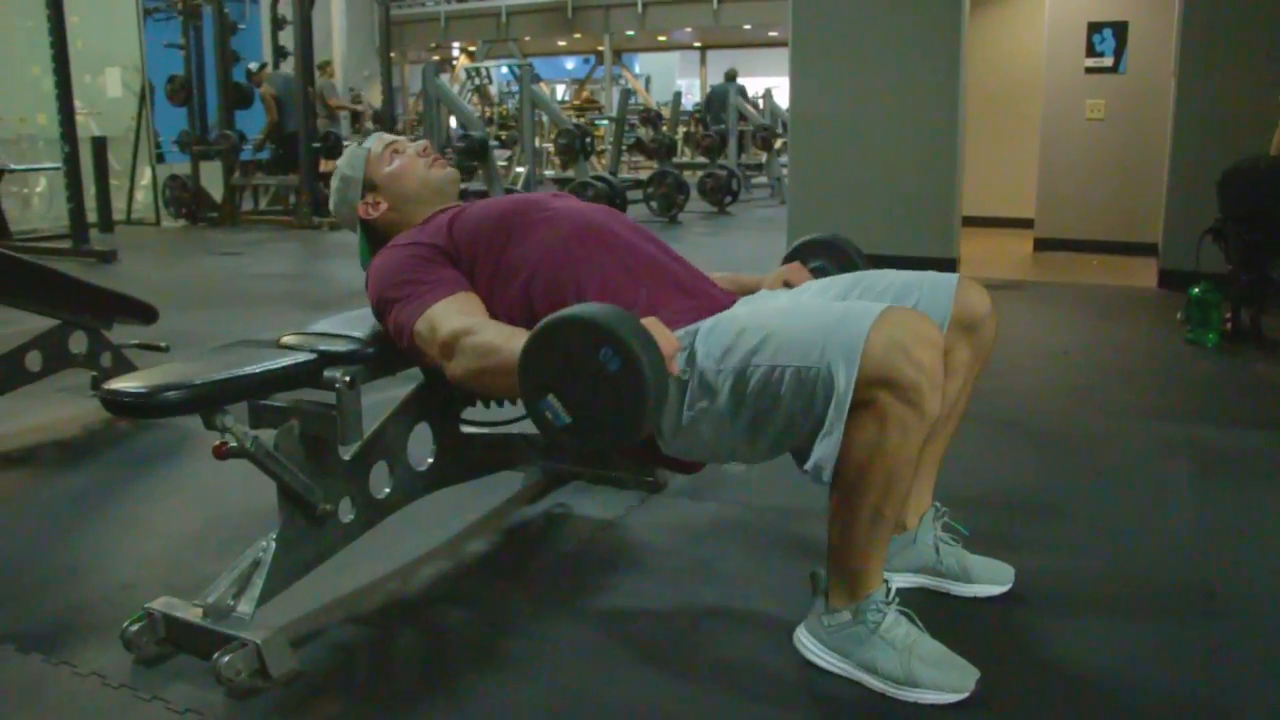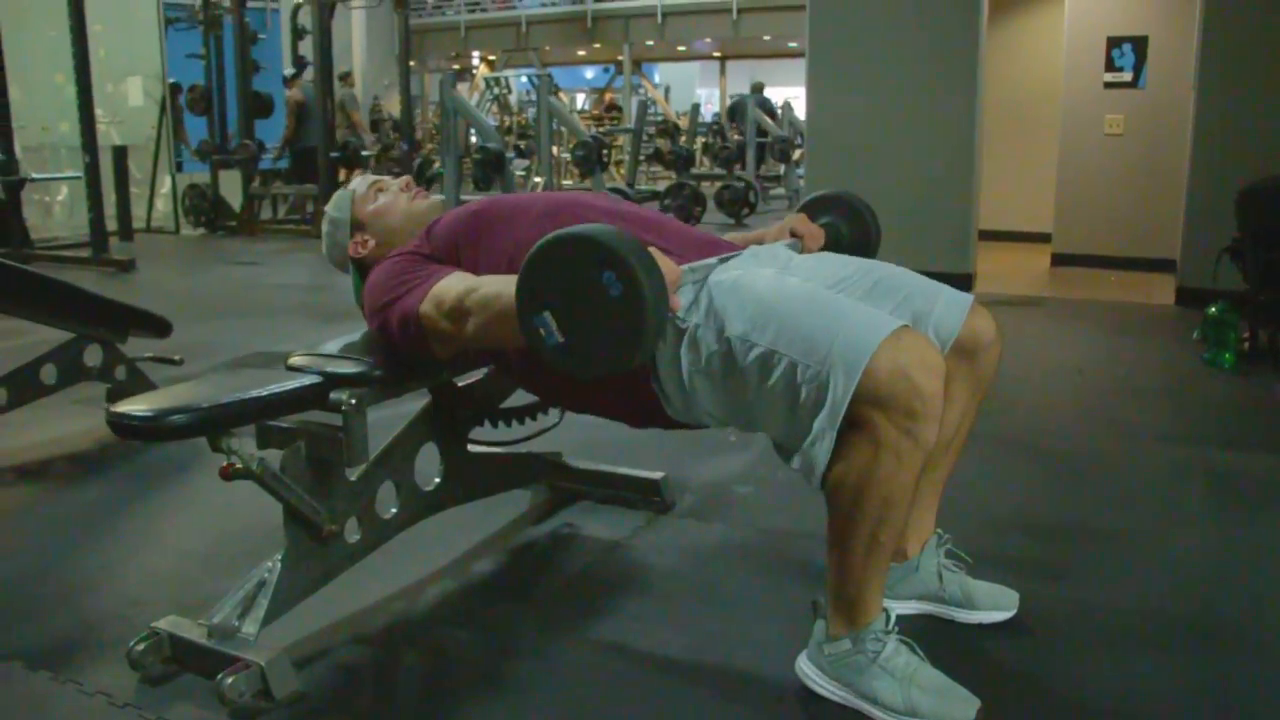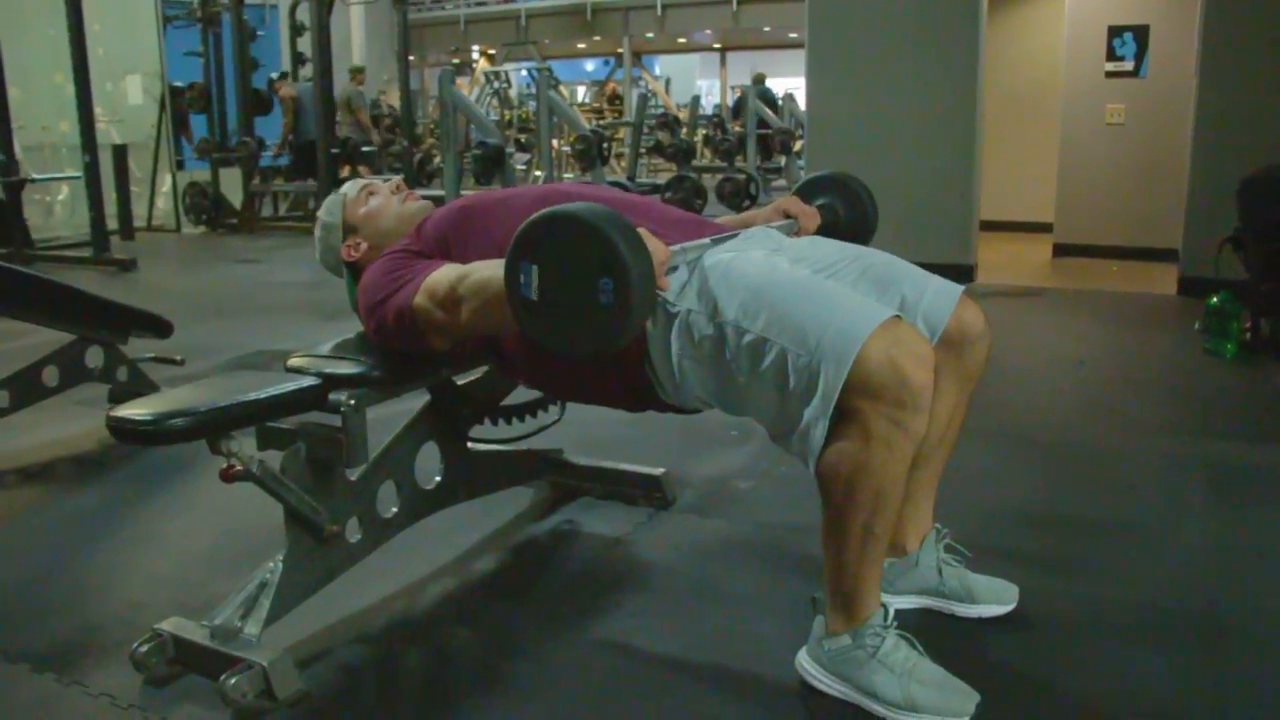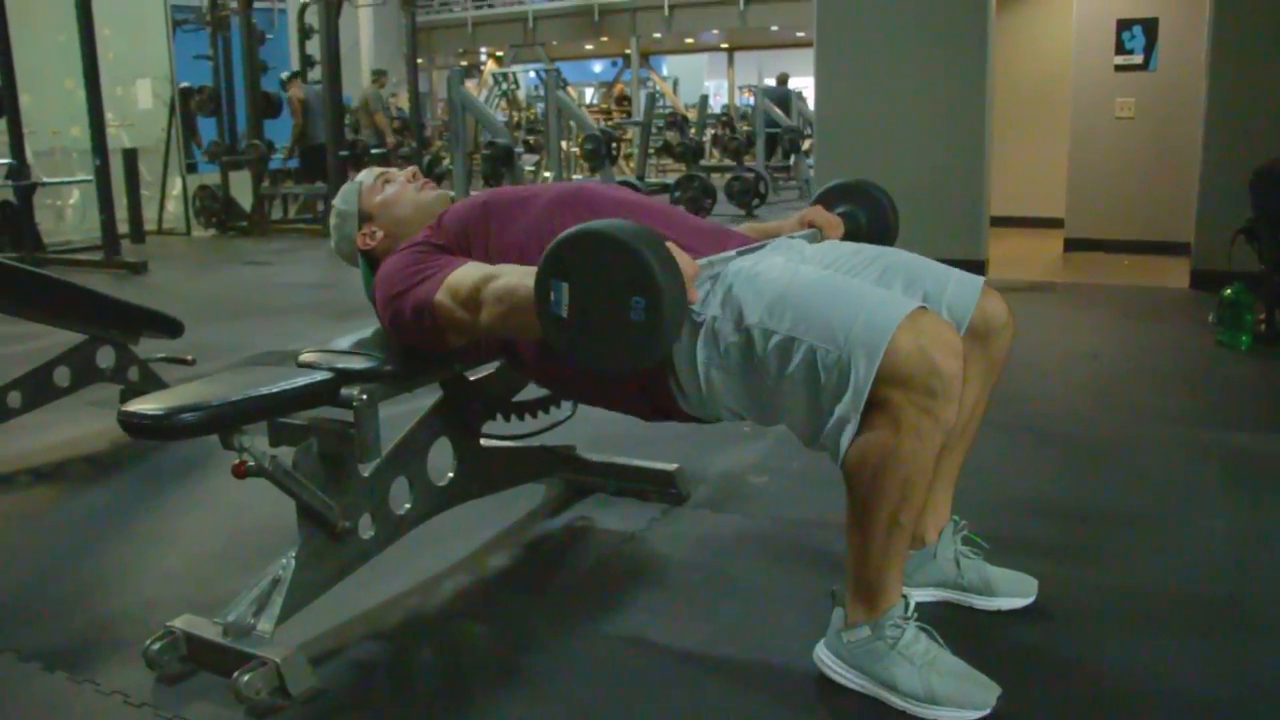
dt=0.5s
person 1, frame 1
left shoulder: (499, 221)
right shoulder: (408, 258)
right elbow: (464, 346)
left wrist: (755, 281)
left hip: (726, 318)
right hip: (682, 362)
left knee: (963, 308)
right knee: (904, 355)
left ankle: (908, 532)
right ankle: (850, 613)
person 1, frame 2
left shoulder: (477, 232)
right shoulder: (399, 280)
right elbow: (468, 311)
left wrist: (759, 235)
right hip: (683, 312)
left knee: (969, 337)
right knee: (904, 380)
left ankle: (908, 561)
right ankle: (850, 641)
person 1, frame 3
left shoulder: (460, 230)
right shoulder: (391, 279)
right elbow: (461, 299)
left wrist: (753, 214)
right hip: (670, 291)
left knee: (958, 330)
right knee: (893, 375)
left ankle: (906, 554)
right ankle: (848, 636)
person 1, frame 4
left shoulder: (500, 222)
right shoulder: (408, 272)
right elbow: (486, 299)
left wrist: (777, 228)
right wrist: (612, 280)
right hip: (694, 310)
left knee: (982, 319)
right knee: (924, 362)
left ankle: (928, 548)
right ankle: (868, 629)
